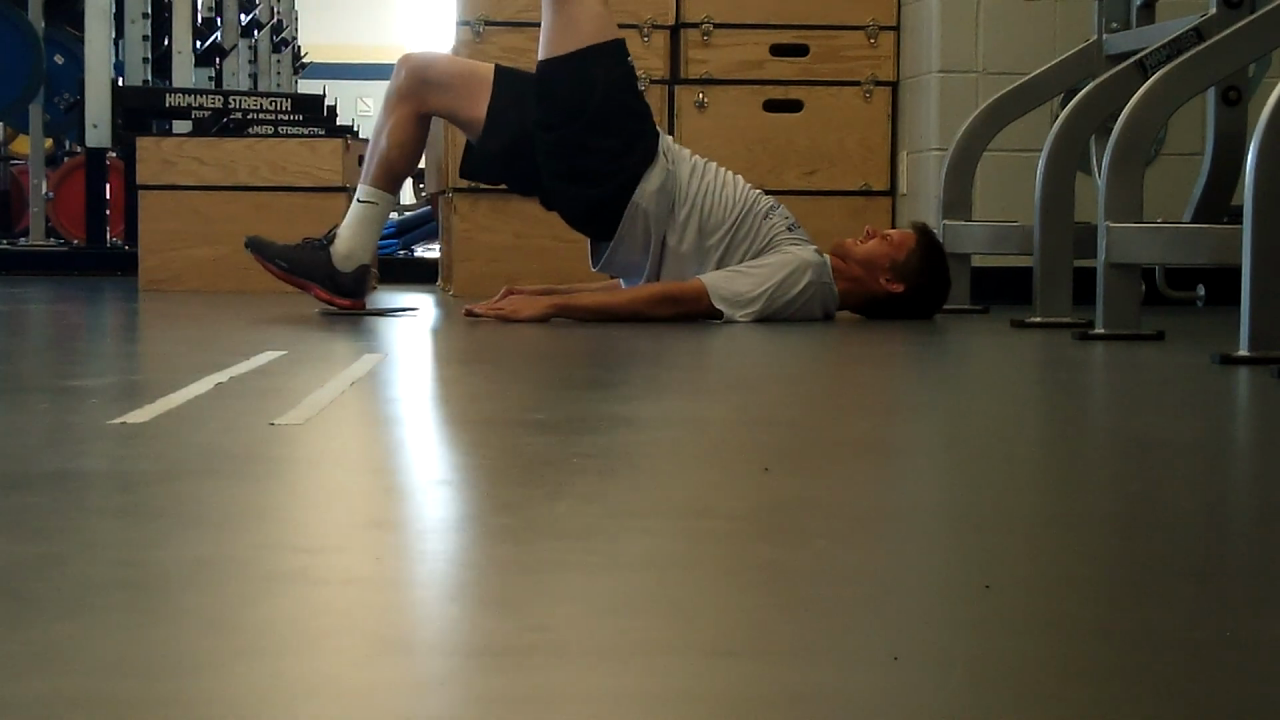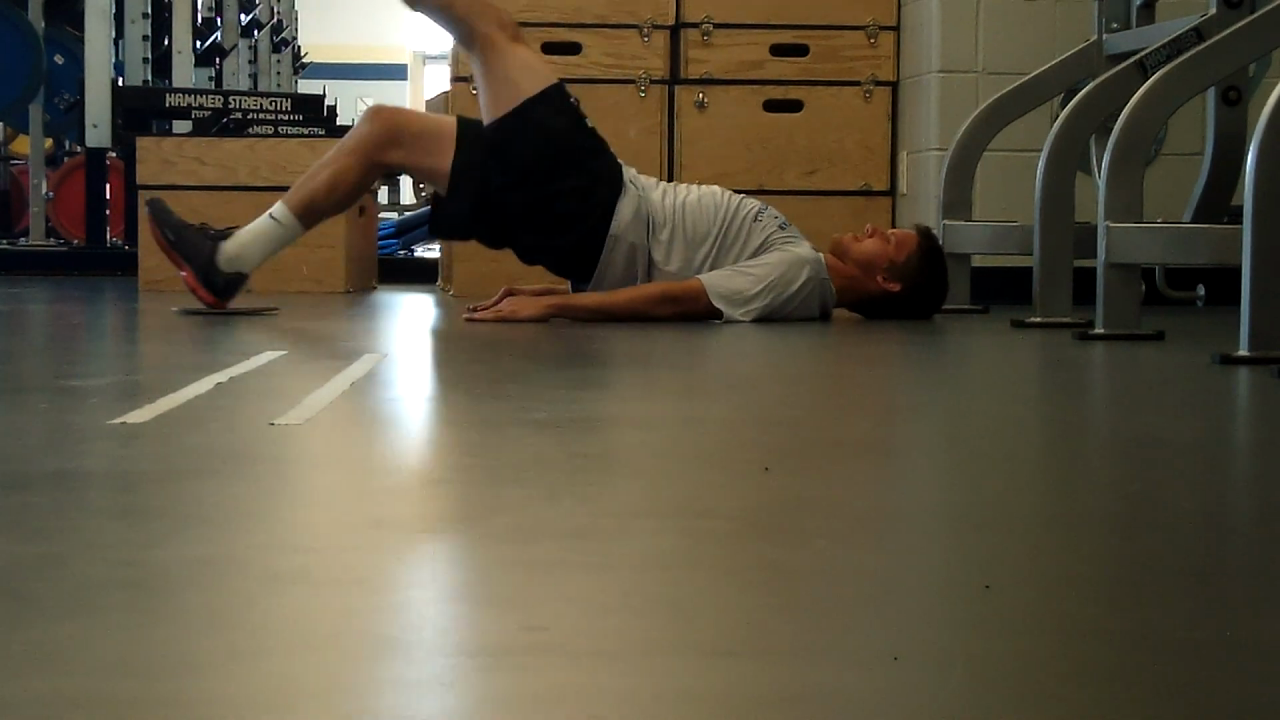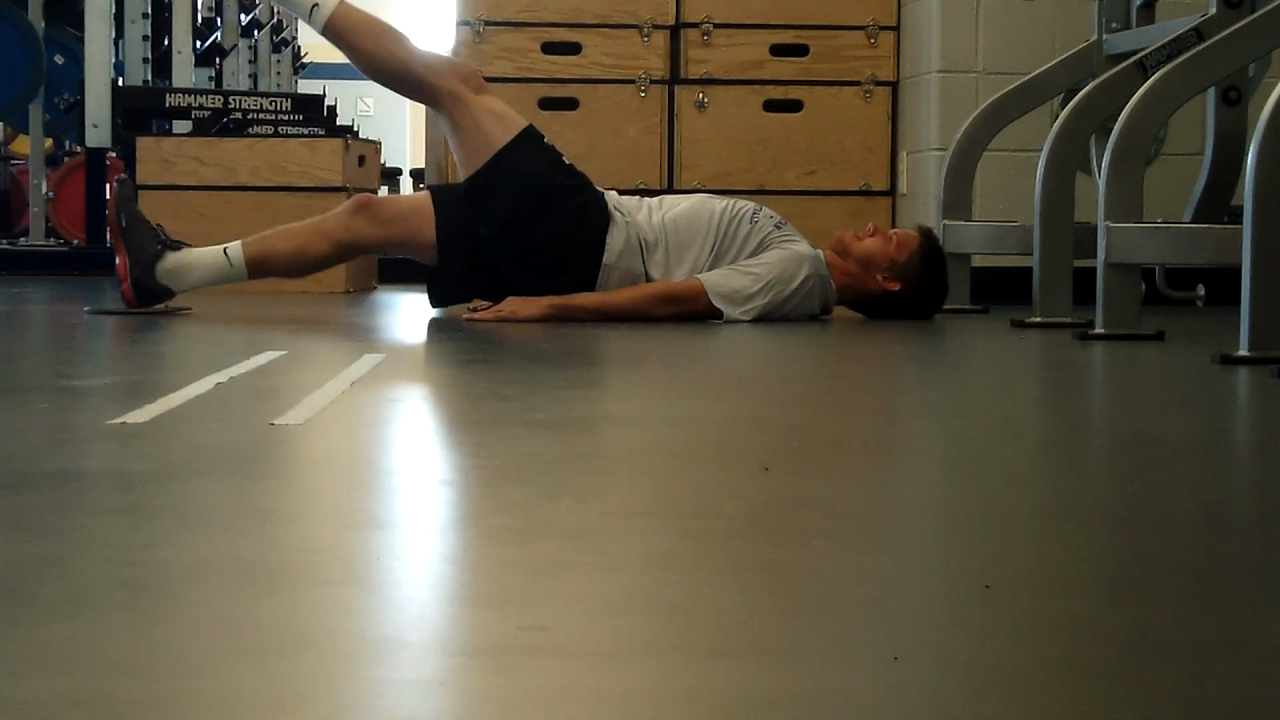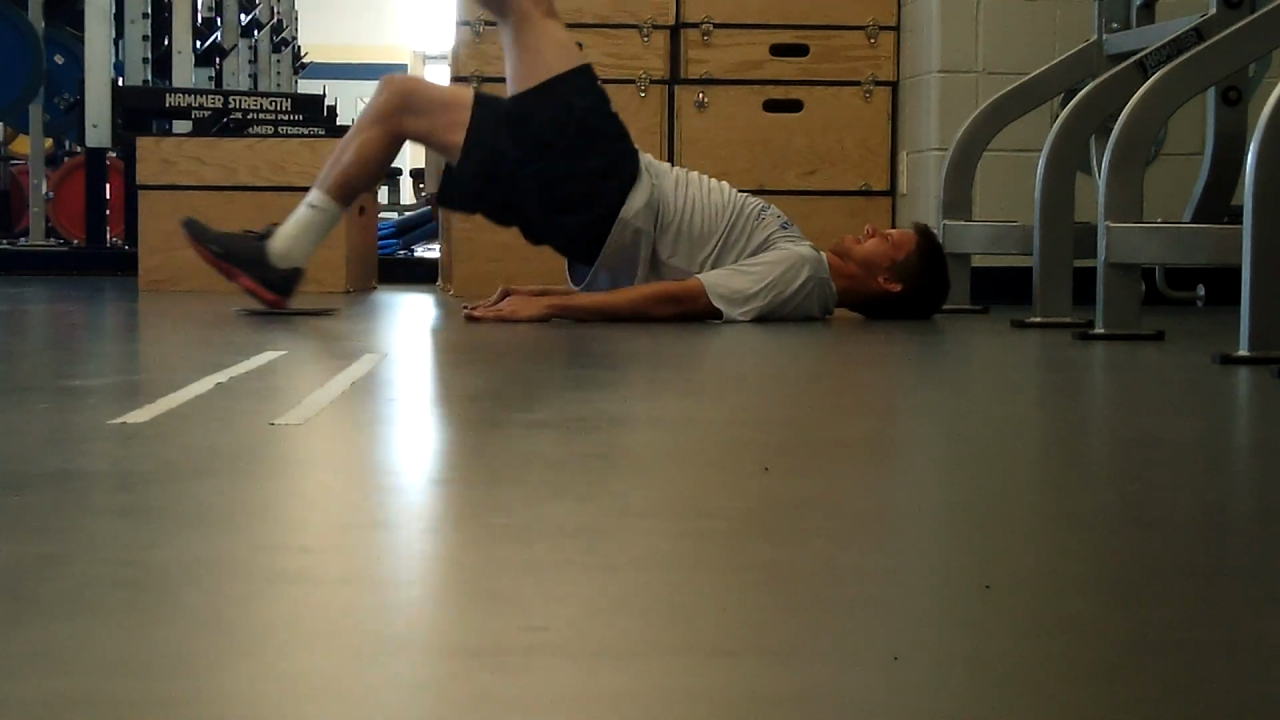
dt=0.5s
person 1, frame 1
left shoulder: (803, 277)
right shoulder: (799, 267)
left elbow: (680, 301)
left wrist: (555, 306)
right knee: (415, 78)
right ankle: (349, 258)
person 1, frame 2
left shoulder: (799, 275)
right shoulder: (794, 266)
left elbow: (678, 300)
left wrist: (550, 306)
right wrist: (554, 288)
left hip: (593, 212)
right hip: (602, 217)
right knee: (383, 127)
right ankle: (229, 260)
person 1, frame 3
left shoulder: (799, 272)
right shoulder: (795, 265)
left elbow: (676, 299)
left wrist: (549, 306)
left hip: (583, 247)
right hip: (590, 232)
left knee: (456, 83)
right knee: (366, 217)
right ankle: (167, 272)
person 1, frame 4
left shoulder: (799, 276)
right shoulder: (804, 264)
left elbow: (679, 300)
left wrist: (551, 306)
right wrist: (551, 287)
left hip: (599, 194)
right hip: (606, 203)
right knee: (399, 99)
right ankle: (282, 255)
